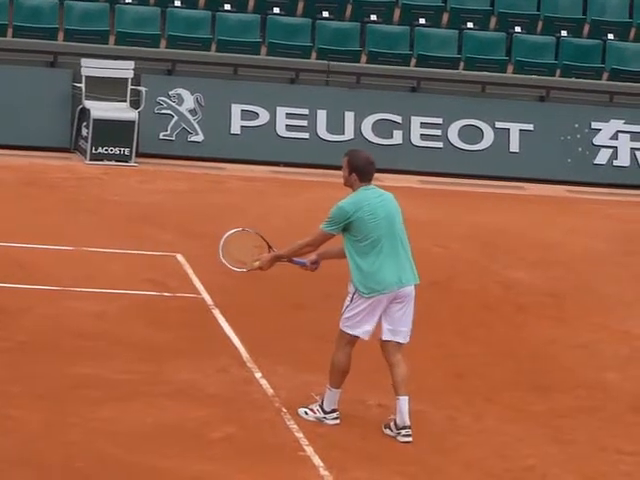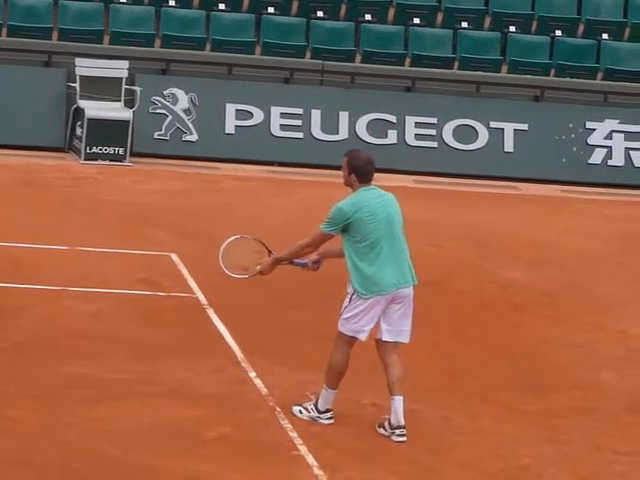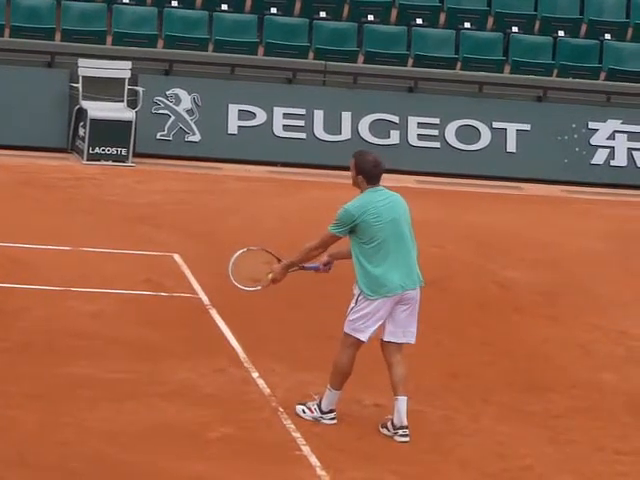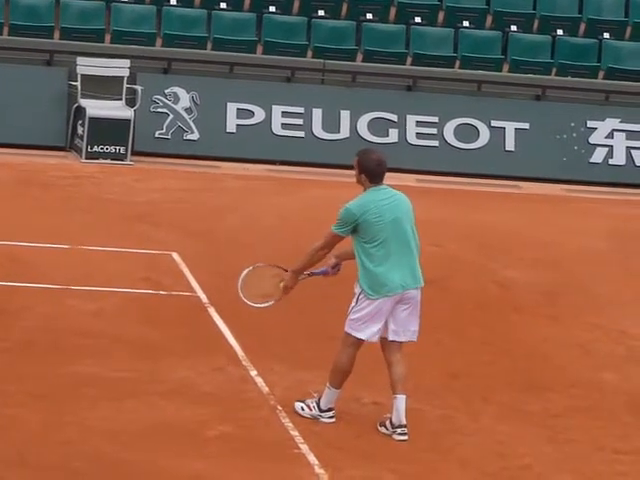
dt=0.3s
person 1, frame 1
left shoulder: (348, 207)
right shoulder: (389, 199)
left elbow: (311, 243)
left wrist: (274, 257)
right wrist: (322, 256)
left hip: (371, 287)
right hip: (404, 283)
left knee: (345, 343)
right knee: (393, 351)
left ankle: (329, 408)
right ankle: (402, 422)
person 1, frame 2
left shoulder: (347, 208)
right shoulder: (389, 199)
left elbow: (310, 244)
left wrist: (275, 260)
right wrist: (325, 255)
left hip: (370, 288)
right hip: (402, 284)
left knee: (343, 344)
right knee: (389, 351)
left ankle: (323, 408)
right ankle: (397, 422)
person 1, frame 3
left shoulder: (354, 210)
right shoulder: (399, 200)
left elbow: (318, 246)
left wrist: (285, 266)
right wrist: (335, 257)
left hip: (377, 289)
right hip: (409, 286)
left knee: (349, 345)
right knee: (393, 351)
left ankle: (326, 408)
right ankle: (400, 422)
person 1, frame 4
left shoulder: (356, 209)
right shoulder: (403, 200)
left elbow: (323, 248)
left wrist: (295, 273)
right wrist: (342, 257)
left hip: (379, 288)
right hip: (410, 285)
left knee: (350, 344)
right knee: (394, 350)
left ankle: (325, 407)
right ankle: (398, 421)
